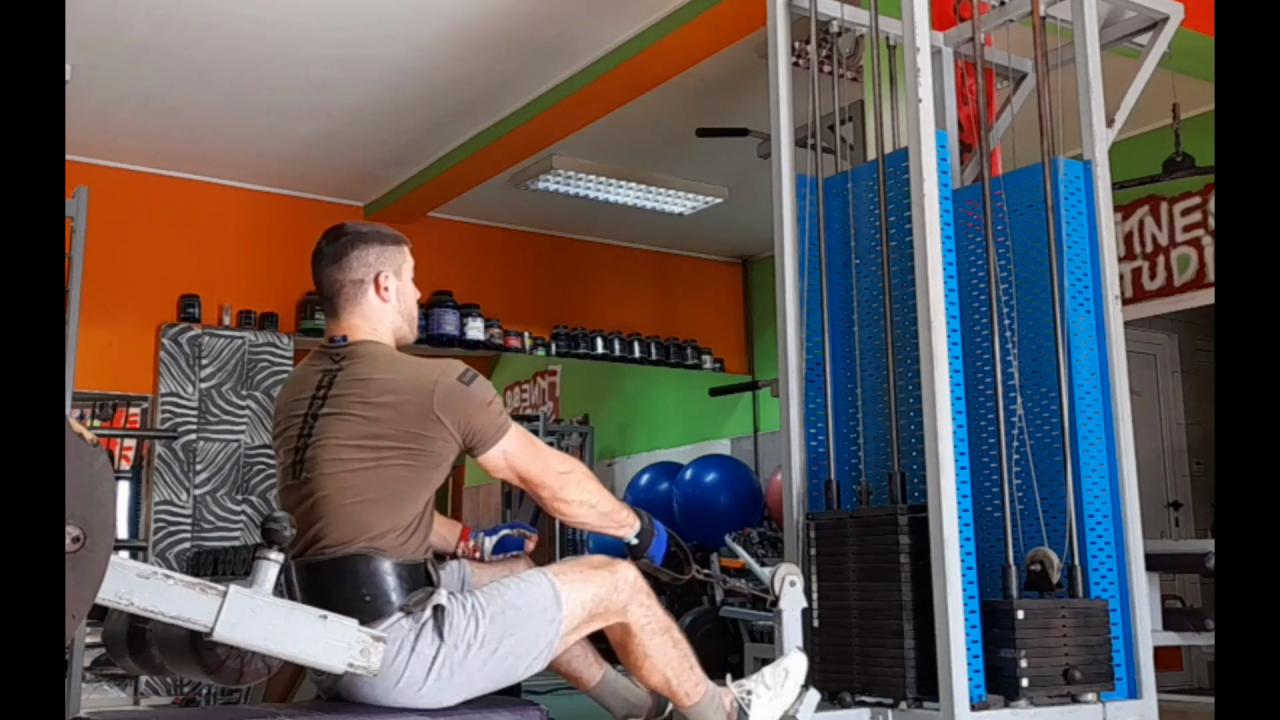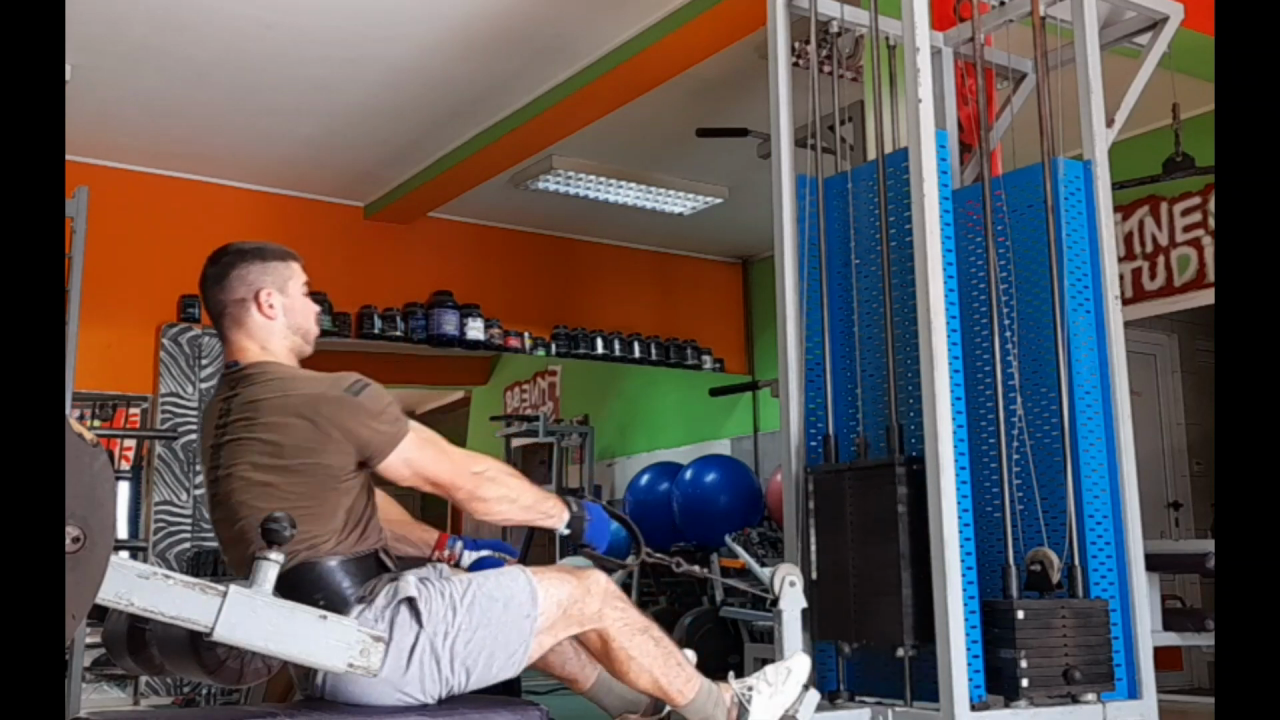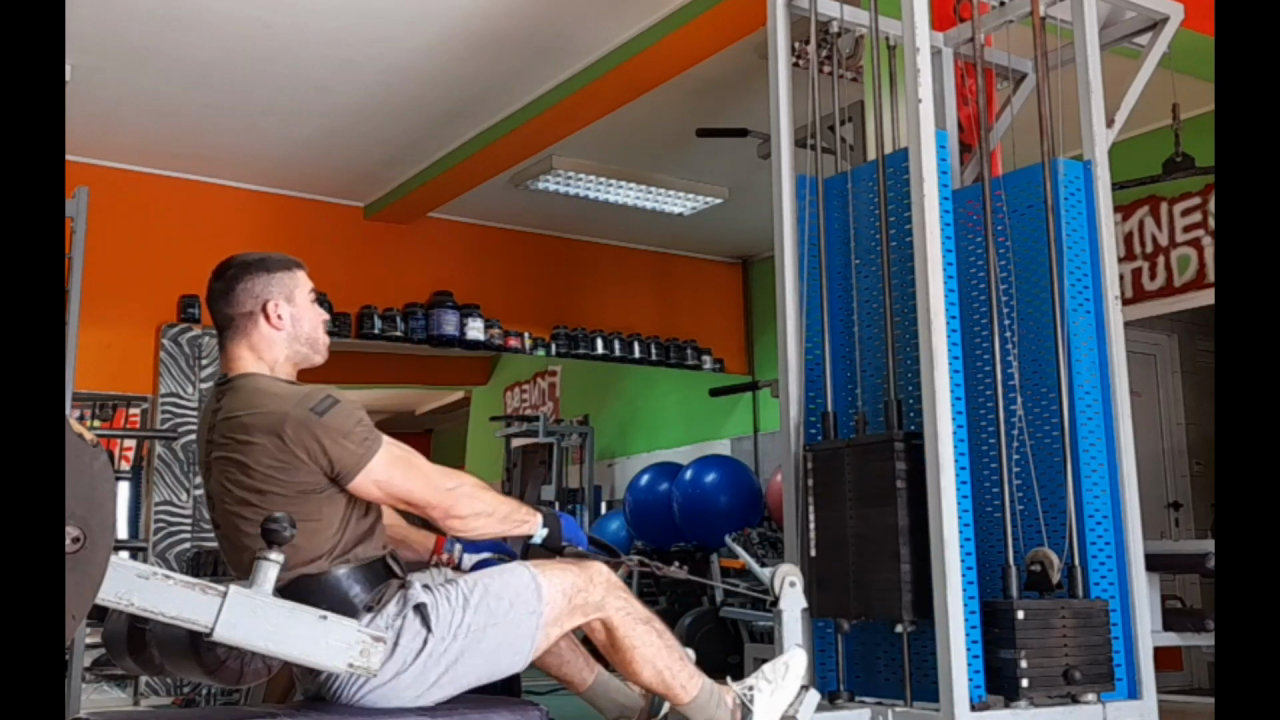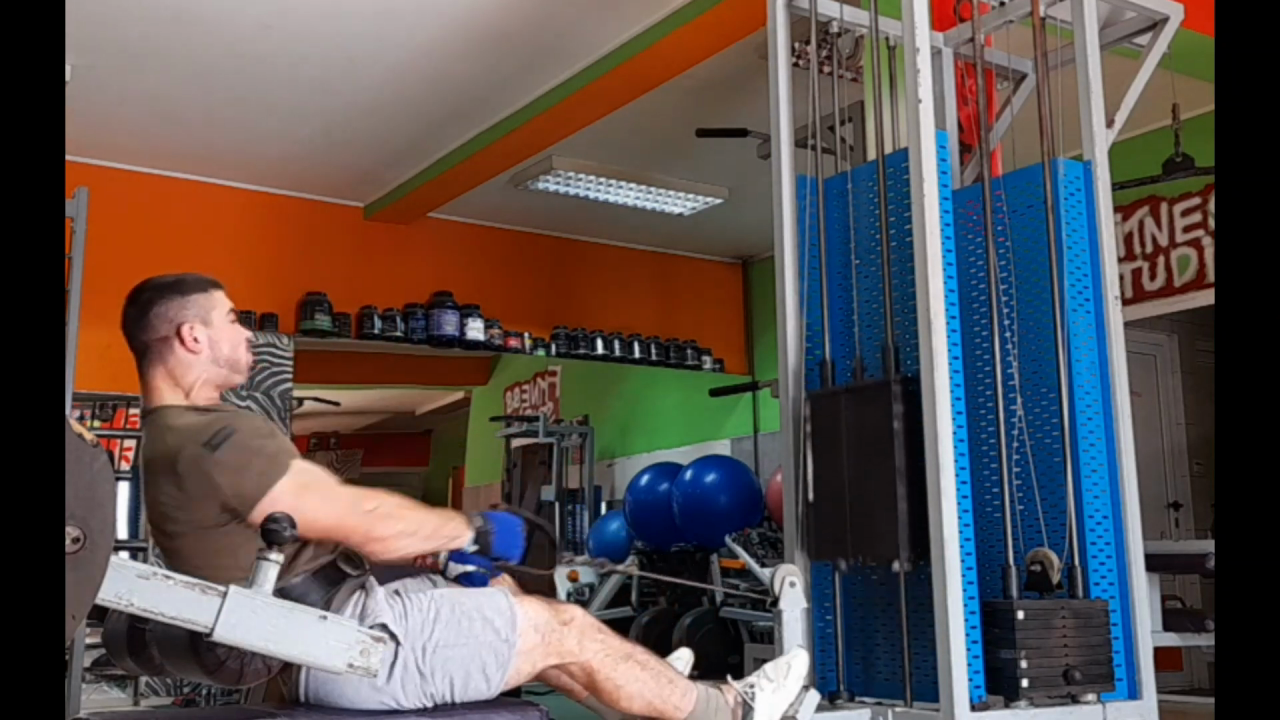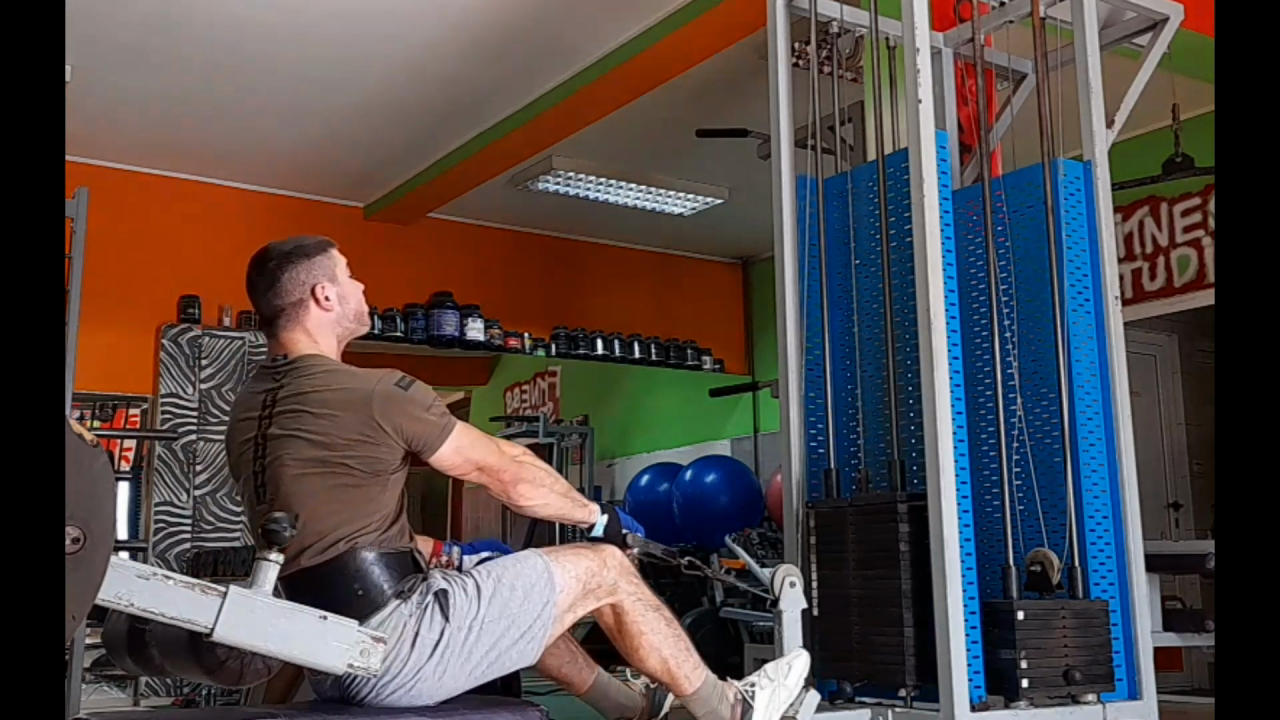
dt=1s
person 1, frame 1
left shoulder: (299, 390)
right shoulder: (438, 384)
right elbow: (552, 479)
left wrist: (469, 543)
right wrist: (637, 527)
right hip: (394, 649)
left knee: (512, 574)
right knee: (613, 583)
person 1, frame 2
left shoulder: (227, 414)
right shoulder: (327, 399)
right elbow: (468, 480)
left wrist: (447, 548)
right wrist: (571, 515)
left knee: (508, 585)
right knee: (588, 595)
person 1, frame 3
left shoulder: (229, 415)
right shoulder: (302, 412)
right elbow: (442, 497)
left wrist: (450, 552)
right wrist: (543, 523)
left knee: (513, 586)
right knee: (591, 585)
person 1, frame 4
left shoulder: (181, 437)
right shoulder: (210, 441)
left elbow: (325, 525)
right elbow: (362, 521)
left wrist: (440, 551)
right wrist: (472, 529)
left knee: (495, 596)
right knee: (567, 628)
person 1, frame 5
left shoulder: (251, 408)
right shoulder: (374, 394)
right elbow: (507, 471)
right wrist: (600, 517)
right hip: (392, 643)
left knee: (519, 593)
right knee: (603, 569)
